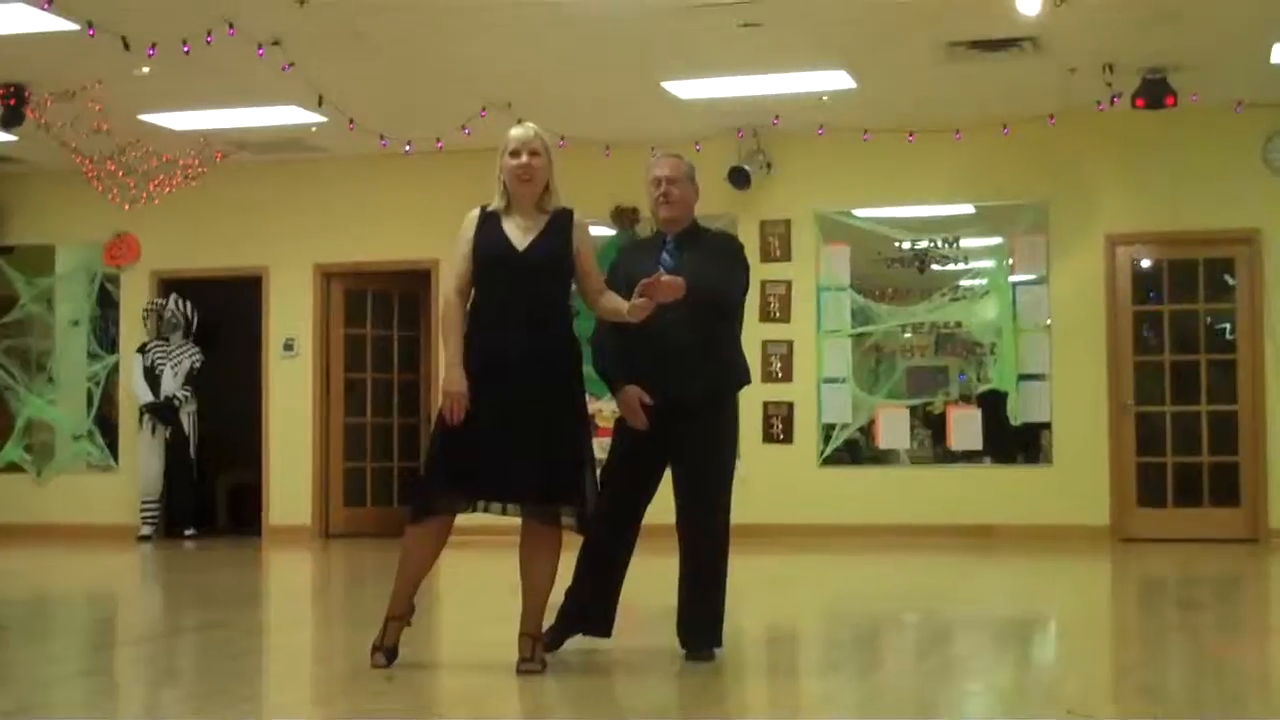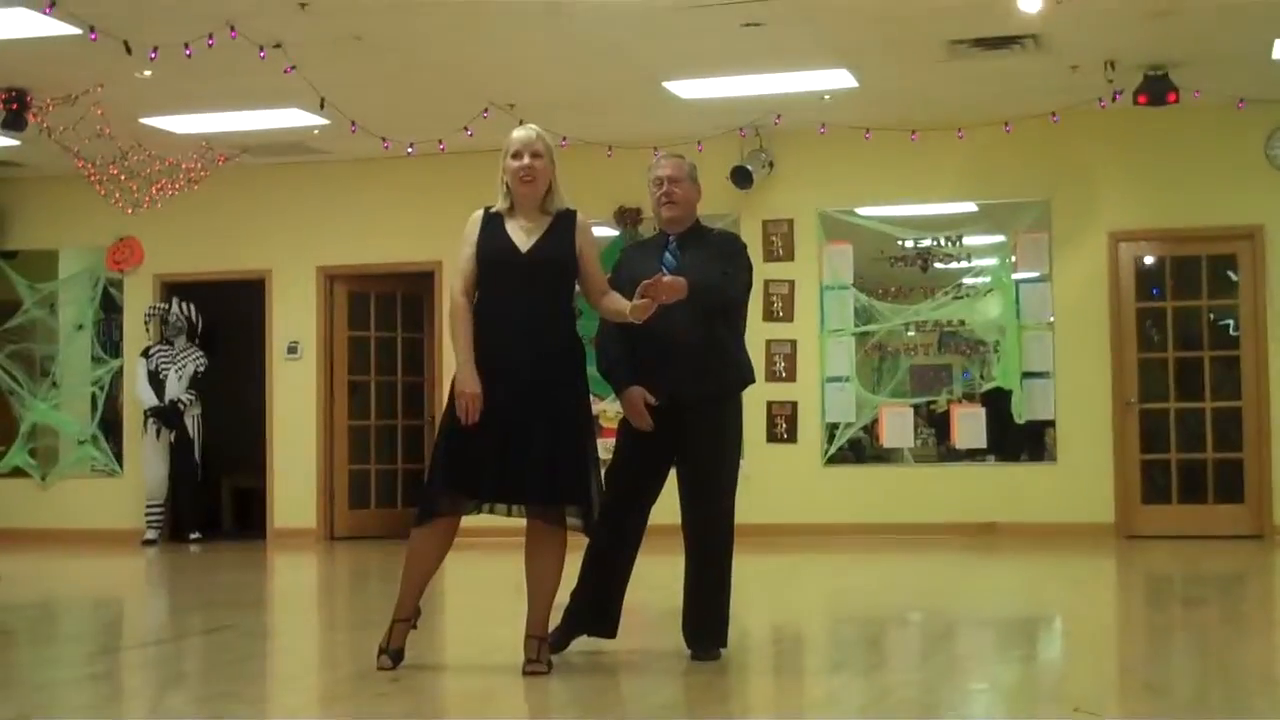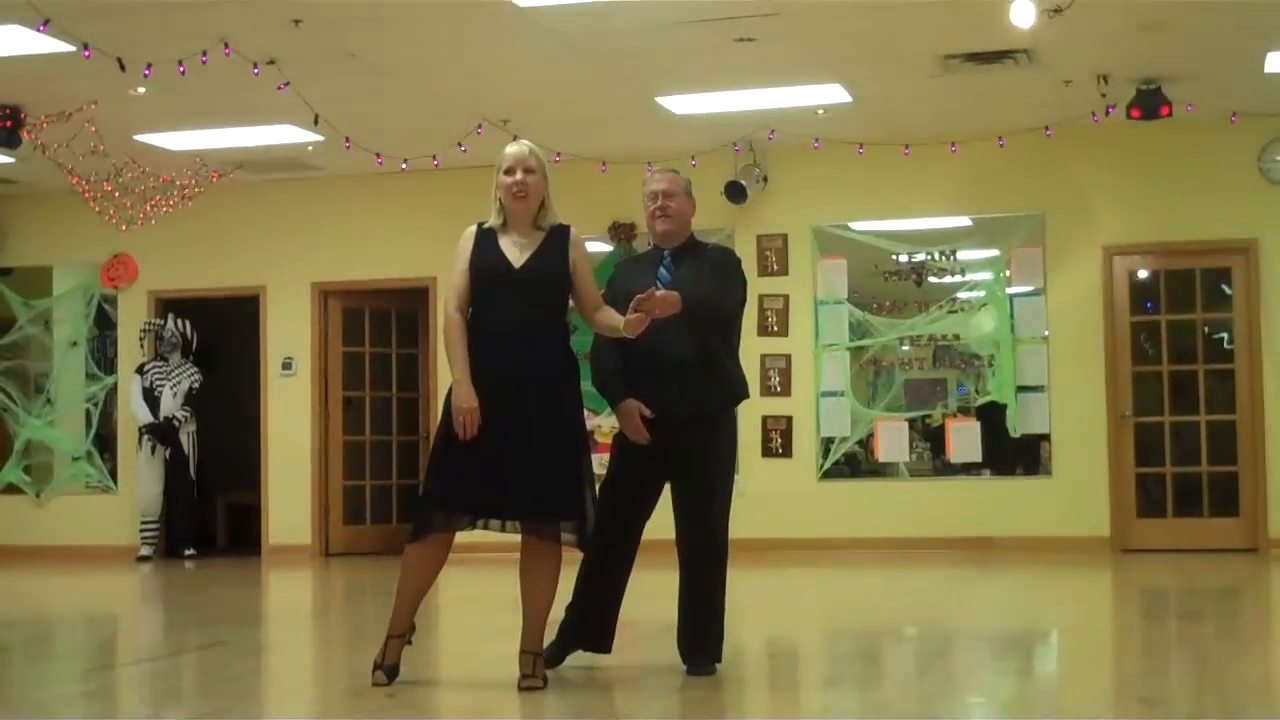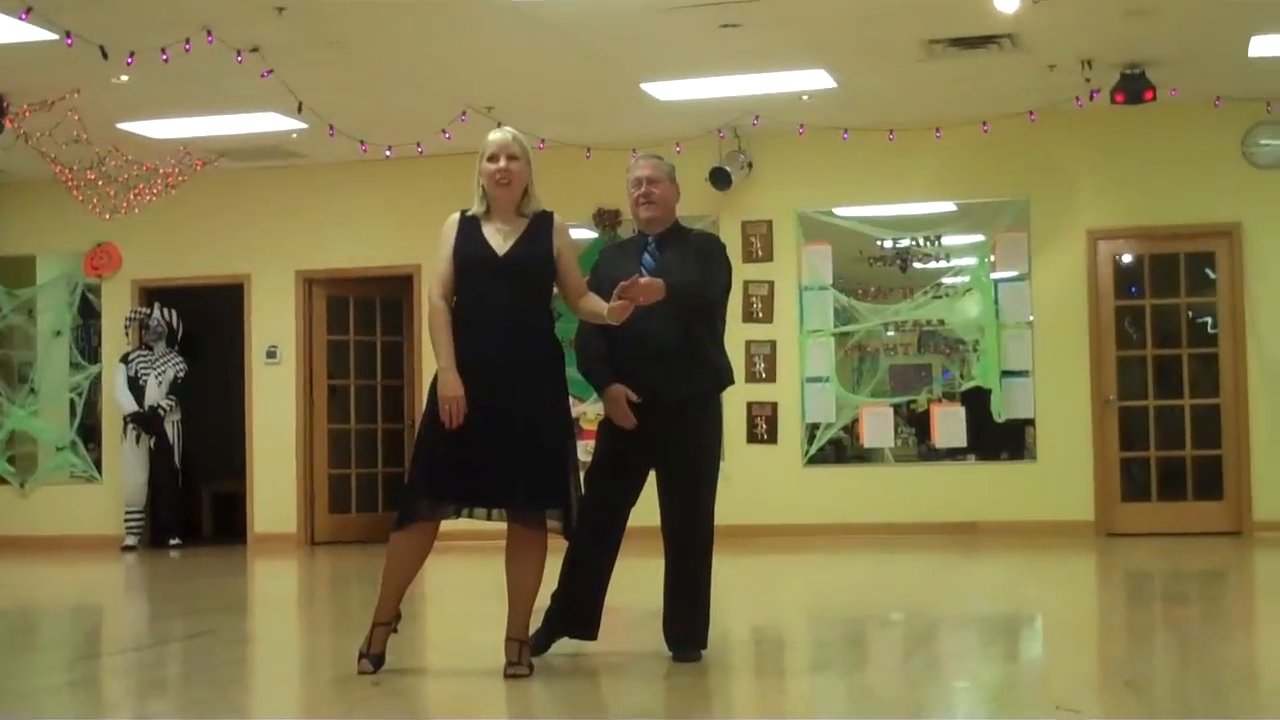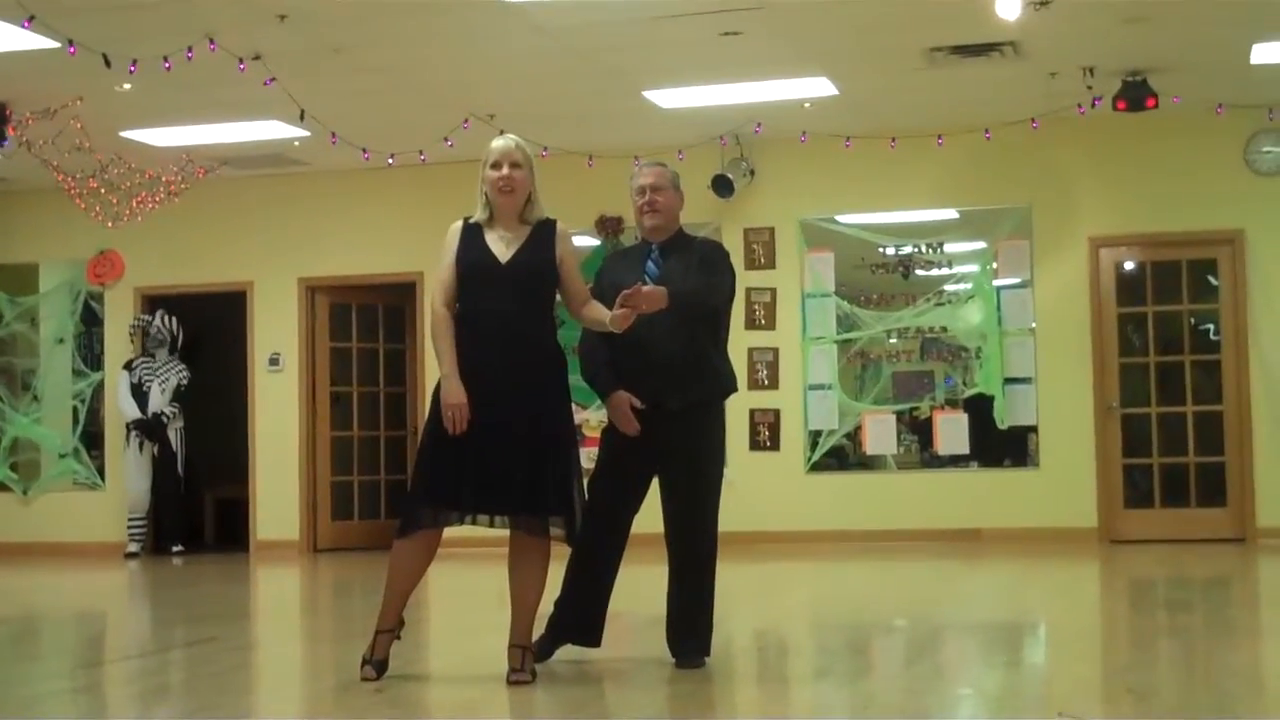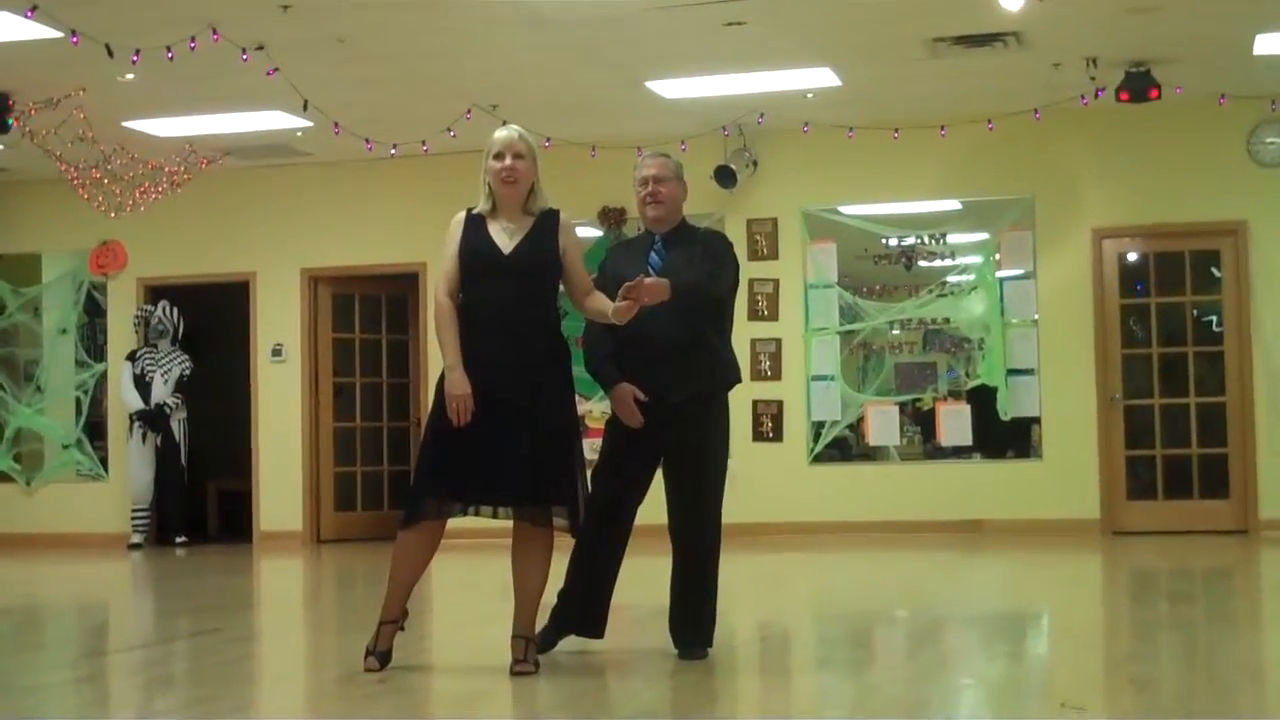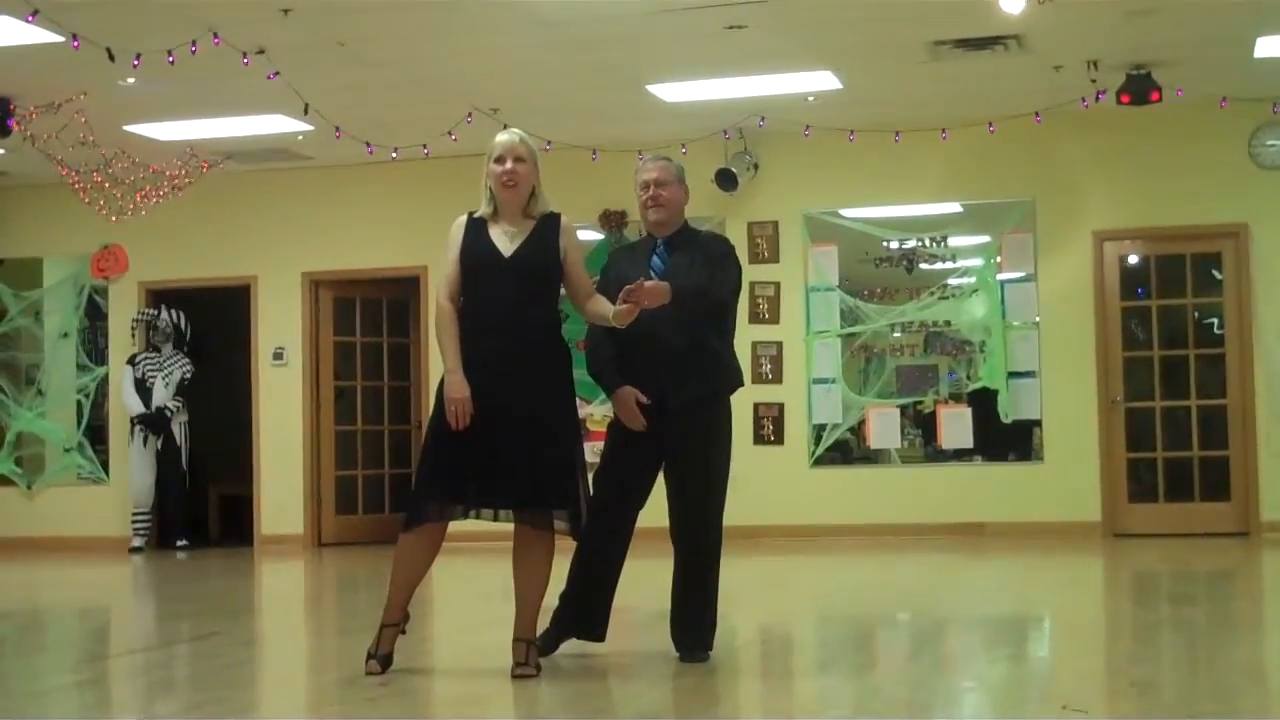
dt=0.4s
person 1, frame 1
left shoulder: (570, 226)
right shoulder: (478, 222)
left elbow: (596, 295)
right elbow: (455, 297)
left wrist: (631, 309)
right wrist: (453, 369)
left hip: (550, 375)
right hip: (484, 371)
left knee: (544, 505)
right knee: (440, 495)
left ankle: (531, 634)
right ankle: (396, 616)
person 1, frame 2
left shoulder: (574, 226)
right shoulder: (481, 223)
left elbow: (599, 296)
right elbow: (460, 297)
left wrist: (633, 310)
right wrist: (465, 370)
left hip: (554, 376)
right hip: (488, 373)
left knee: (549, 505)
right knee: (446, 496)
left ankle: (537, 635)
right ankle: (402, 617)
person 1, frame 3
left shoulder: (567, 241)
right shoulder: (474, 238)
left elbow: (592, 310)
right elbow: (454, 312)
left wrist: (625, 324)
right wrist: (462, 385)
left hip: (548, 392)
right hip: (481, 389)
left knee: (543, 522)
right knee: (440, 513)
left ankle: (530, 651)
right ankle: (396, 634)
person 1, frame 4
left shoulder: (551, 228)
right shoulder: (458, 226)
left elbow: (578, 297)
right elbow: (438, 300)
left wrist: (612, 311)
right wrist: (447, 373)
left hip: (533, 380)
right hip: (467, 377)
left knee: (529, 508)
right knee: (425, 501)
left ankle: (518, 638)
right ankle: (382, 621)
person 1, frame 5
left shoulder: (553, 236)
right shoulder: (461, 233)
left elbow: (580, 304)
right elbow: (441, 307)
left wrist: (614, 319)
right wrist: (450, 380)
left hip: (536, 387)
right hip: (469, 385)
left knee: (532, 516)
right knee: (429, 508)
left ankle: (520, 644)
right ankle: (385, 628)
person 1, frame 6
left shoulder: (557, 226)
right shoulder: (464, 224)
left elbow: (583, 295)
right elbow: (444, 298)
left wrist: (616, 310)
right wrist: (454, 371)
left hip: (540, 378)
right hip: (473, 376)
left knee: (536, 506)
right knee: (432, 499)
left ankle: (524, 636)
right ankle: (389, 620)
person 1, frame 7
left shoulder: (558, 229)
right shoulder: (465, 228)
left elbow: (585, 298)
right elbow: (446, 302)
left wrist: (618, 314)
right wrist: (453, 374)
left hip: (540, 381)
right hip: (473, 379)
left knee: (537, 509)
right knee: (434, 502)
left ankle: (525, 639)
right ankle: (390, 622)
person 2, frame 1
left shoulder: (723, 249)
right shoulder: (630, 257)
left elbow: (729, 299)
right elbow: (605, 328)
left wrist: (684, 290)
right wrist: (620, 384)
left hip: (707, 405)
right hip: (642, 403)
left knee: (704, 521)
right knee: (613, 513)
left ankle: (700, 633)
right ankle: (577, 616)
person 2, frame 2
left shoulder: (725, 248)
right shoulder: (632, 258)
left elbow: (732, 297)
right elbow: (609, 328)
left wrist: (686, 289)
right wrist: (624, 385)
left hip: (711, 404)
right hip: (647, 404)
left knee: (709, 521)
right knee: (617, 513)
left ankle: (705, 633)
right ankle: (582, 617)
person 2, frame 3
left shoulder: (720, 263)
right shoulder: (627, 273)
left elbow: (726, 311)
right elbow: (604, 343)
left wrist: (679, 303)
right wrist: (619, 398)
left hip: (706, 419)
right hip: (641, 418)
left knee: (703, 536)
right knee: (612, 528)
left ankle: (700, 647)
right ankle: (577, 632)
person 2, frame 4
left shoulder: (705, 249)
right shoulder: (611, 259)
left elbow: (710, 297)
right elbow: (588, 329)
left wrist: (663, 290)
right wrist: (605, 384)
left hip: (691, 405)
right hip: (626, 404)
left knee: (689, 523)
right knee: (597, 515)
left ankle: (686, 634)
right ankle: (563, 620)
person 2, frame 5
left shoulder: (708, 256)
right shoulder: (614, 266)
left elbow: (713, 304)
right elbow: (591, 336)
left wrist: (666, 298)
right wrist: (609, 390)
left hip: (694, 412)
right hip: (629, 411)
left knee: (692, 529)
right knee: (601, 522)
left ankle: (689, 641)
right ankle: (567, 626)
person 2, frame 6
left shoulder: (712, 247)
right shoulder: (618, 257)
left elbow: (716, 294)
right elbow: (595, 328)
left wrist: (668, 289)
right wrist: (613, 383)
left hip: (698, 402)
right hip: (633, 402)
left knee: (695, 522)
right knee: (604, 512)
left ankle: (692, 632)
right ankle: (570, 617)
person 2, frame 7
left shoulder: (714, 250)
right shoulder: (620, 261)
left elbow: (718, 298)
right elbow: (598, 331)
left wrist: (669, 293)
right wrist: (615, 386)
left hip: (700, 405)
right hip: (635, 405)
left knee: (698, 525)
right knee: (606, 515)
left ankle: (694, 635)
right ankle: (572, 620)
person 3, frame 1
left shoulder: (193, 353)
right shoulder: (146, 349)
left elbow: (191, 386)
right elbow: (137, 381)
left wrist: (172, 405)
right wrist: (152, 405)
left hip: (182, 416)
right hip: (152, 415)
left knee: (183, 469)
right knee: (151, 469)
left ankle: (186, 523)
right ankle: (148, 523)
person 3, frame 2
left shoulder: (197, 357)
right shoulder: (150, 353)
left elbow: (196, 389)
right elbow: (141, 385)
left wrist: (178, 409)
right wrist: (156, 409)
left hip: (186, 420)
right hip: (156, 419)
left knee: (188, 472)
right knee: (155, 473)
left ankle: (191, 527)
right ankle: (153, 527)
person 3, frame 3
left shoulder: (192, 373)
right shoulder: (144, 369)
left elbow: (191, 406)
right elbow: (136, 401)
left wrist: (171, 425)
right wrist: (151, 426)
left hip: (181, 436)
right hip: (151, 436)
left knee: (182, 489)
right knee: (150, 489)
left ankle: (185, 543)
right ankle: (147, 543)
person 3, frame 4
left shoulder: (177, 362)
right shoulder: (129, 358)
left elbow: (175, 395)
right elbow: (120, 390)
left wrist: (156, 414)
right wrist: (136, 415)
left hip: (166, 426)
right hip: (135, 425)
left knee: (167, 479)
right knee: (134, 479)
left ankle: (170, 532)
right ankle: (132, 533)
person 3, frame 5
left shoulder: (179, 370)
right shoulder: (132, 366)
left elbow: (179, 402)
right elbow: (123, 397)
left wrist: (159, 421)
right wrist: (139, 421)
left hip: (168, 433)
right hip: (138, 432)
left knee: (170, 486)
right knee: (138, 486)
left ankle: (173, 539)
right ankle: (135, 539)
person 3, frame 6
left shoulder: (182, 360)
right shoulder: (135, 357)
left elbow: (181, 392)
right elbow: (126, 389)
left wrist: (163, 412)
right wrist: (142, 412)
left hip: (172, 424)
right hip: (141, 423)
left knee: (173, 476)
right knee: (141, 477)
left ankle: (176, 530)
right ankle: (138, 531)
person 3, frame 7
left shoulder: (183, 363)
right shoulder: (135, 361)
left elbow: (182, 395)
right elbow: (127, 393)
left wrist: (163, 415)
right wrist: (143, 416)
left hip: (173, 427)
right hip: (142, 427)
left knee: (175, 481)
right knee: (142, 481)
left ankle: (178, 534)
right ankle: (139, 534)
